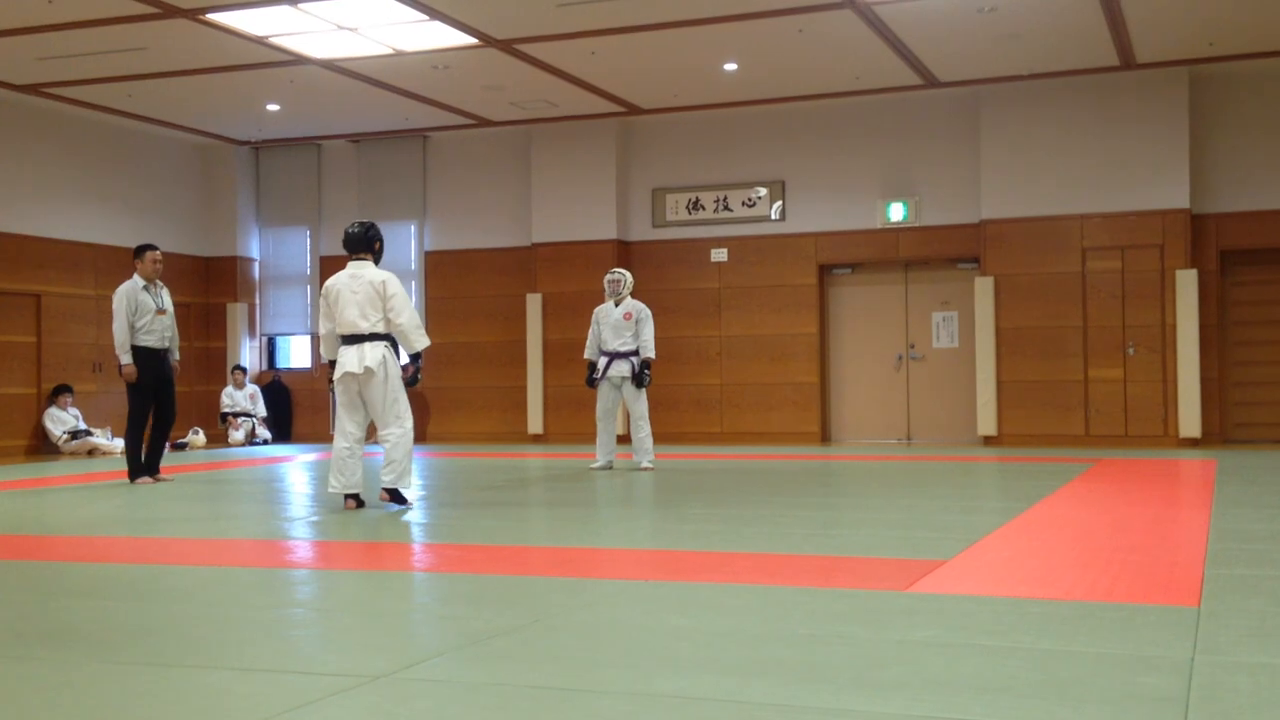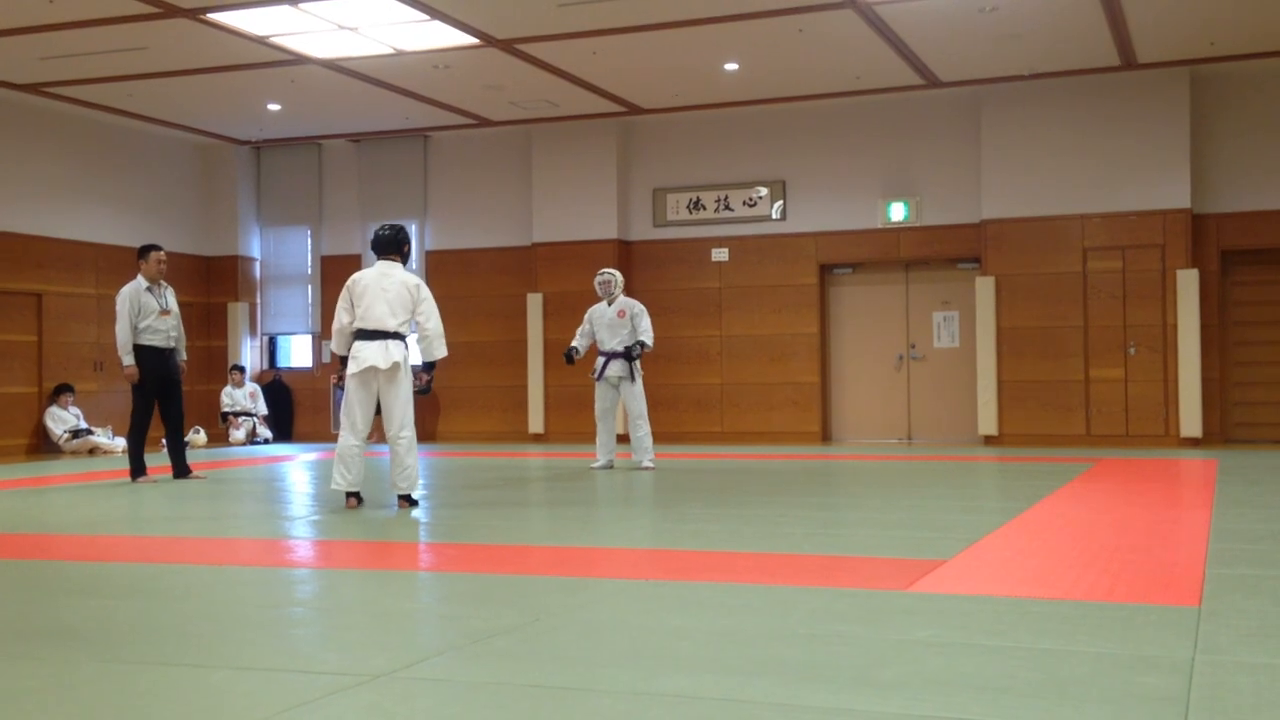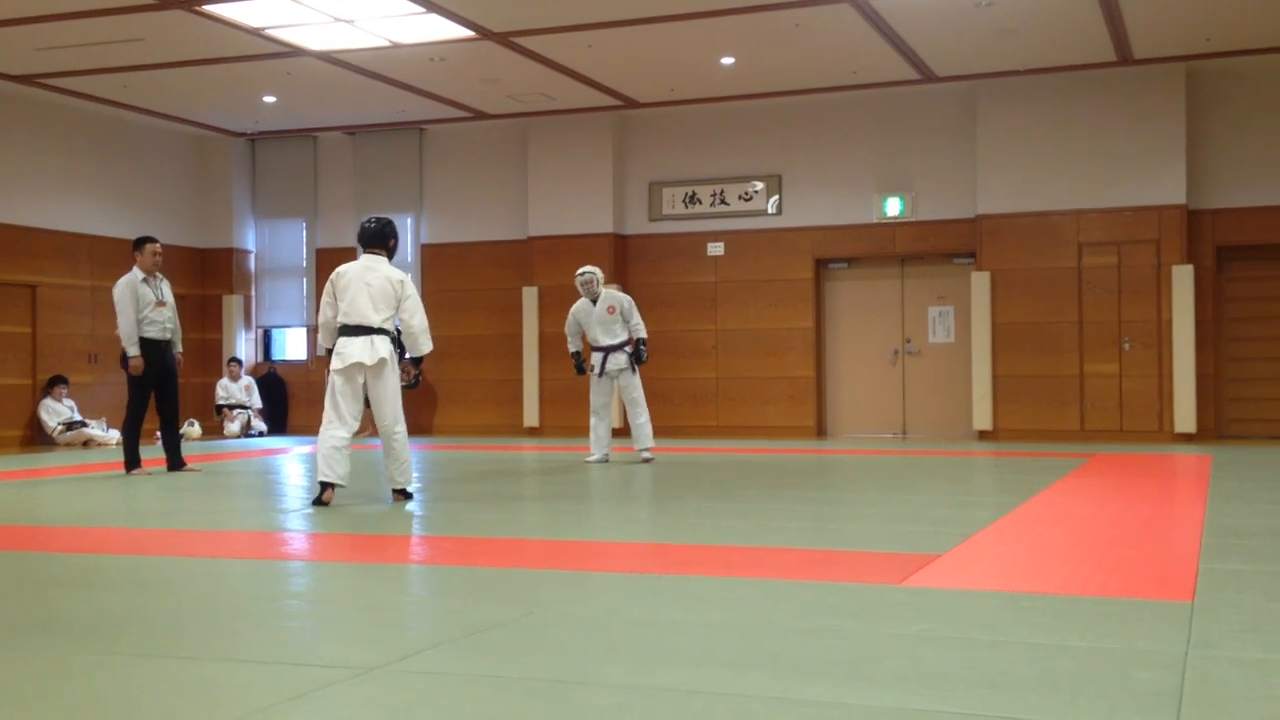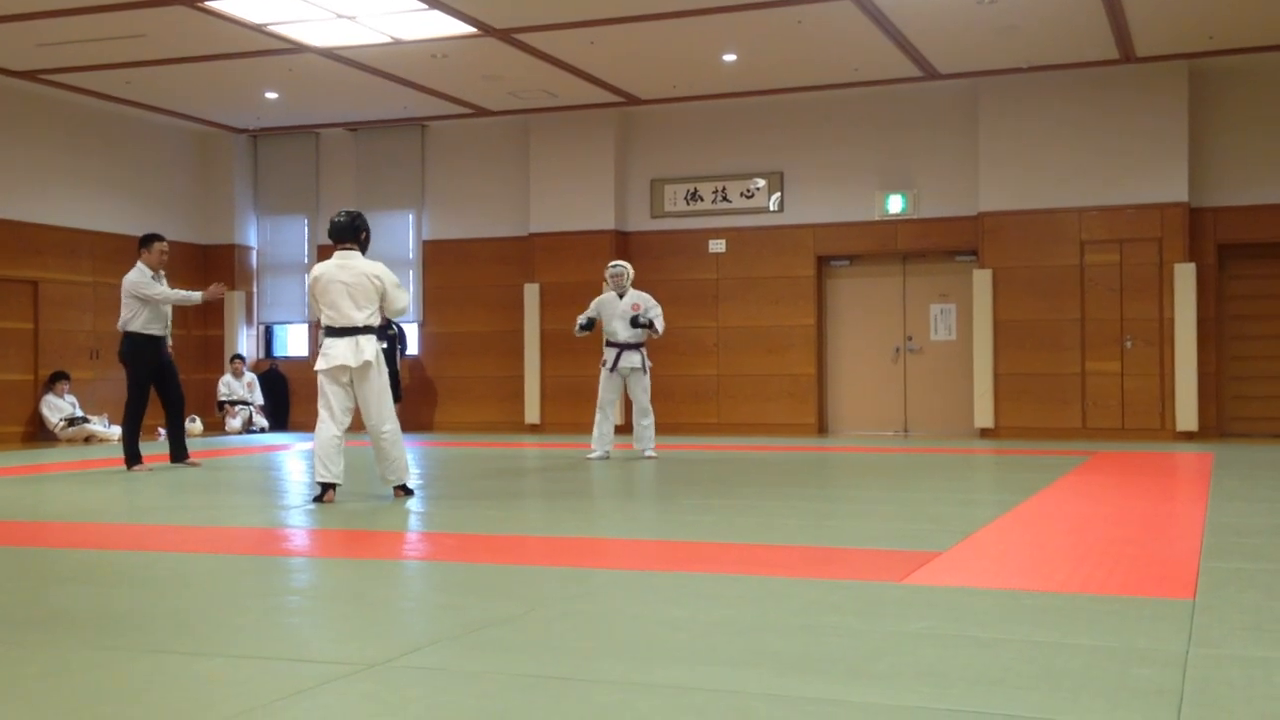
dt=0.5s
person 1, frame 1
left shoulder: (331, 284)
right shoulder: (385, 279)
left elbow: (326, 330)
right elbow: (405, 322)
left wrist: (332, 365)
right wrist: (415, 358)
left hip: (346, 357)
right hip: (378, 356)
left knee: (348, 429)
right knee: (396, 424)
left ankle: (350, 494)
right ankle: (390, 486)
person 1, frame 2
left shoulder: (357, 280)
right shoulder: (413, 283)
left elbow: (341, 325)
right elbow: (430, 327)
left wrist: (343, 361)
right wrist: (429, 367)
left hip: (361, 353)
right hip: (394, 355)
left knee: (353, 426)
right knee: (400, 428)
left ankle: (351, 492)
right ankle: (404, 493)
person 1, frame 3
left shoulder: (340, 273)
right shoulder: (398, 277)
left elbow: (325, 319)
right elbow: (414, 323)
left wrist: (331, 349)
right wrist: (415, 360)
left hip: (346, 349)
right hip: (380, 350)
left knee: (337, 421)
right knee: (392, 423)
left ankle: (327, 486)
right ankle: (399, 486)
person 1, frame 4
left shoulder: (318, 272)
right shoulder: (376, 270)
right elbow: (400, 306)
left hip: (332, 348)
right hip: (366, 348)
left knee: (330, 420)
right knee: (382, 419)
left ankle: (327, 486)
right ankle: (399, 482)
person 2, frame 1
left shoulder: (163, 291)
right shoulder: (127, 291)
right elbow: (122, 329)
left wrist: (174, 356)
right wrist: (126, 362)
left hip: (161, 358)
right hip: (141, 358)
left knee: (166, 414)
right knee: (138, 417)
left ankle: (151, 468)
right ankle: (136, 472)
person 2, frame 2
left shoulder: (168, 291)
right shoulder: (131, 292)
left elbow: (177, 326)
right elbow: (124, 329)
left wrist: (181, 357)
right wrist: (128, 362)
left hip: (168, 358)
right hip: (145, 358)
left knee: (175, 416)
right knee: (141, 416)
left ankle: (181, 468)
right ankle: (138, 471)
person 2, frame 3
left shoulder: (163, 283)
right shoulder: (127, 284)
left elbow: (172, 318)
right elbow: (127, 322)
left wrist: (177, 349)
right wrist: (133, 355)
left hip: (162, 351)
right hip: (141, 351)
left knee: (170, 408)
right knee: (137, 408)
left ankle: (175, 460)
right ankle: (132, 464)
person 2, frame 4
left shoulder: (158, 277)
right shoulder: (134, 280)
right elbow: (167, 296)
left wrist: (167, 342)
right wrist: (203, 296)
left hip: (157, 345)
right hip: (138, 346)
left knee: (174, 399)
right knee: (137, 404)
left ankle: (179, 453)
right ankle: (133, 459)
person 3, frame 1
left shoulder: (639, 309)
right shoulder: (600, 311)
left elbow: (646, 341)
right elbow: (593, 341)
left wrist: (646, 368)
right wrist: (590, 368)
left hip: (630, 366)
right hip: (606, 367)
left knee: (638, 413)
right knee: (604, 414)
left ankle: (645, 458)
right ankle: (605, 458)
person 3, frame 2
left shoulder: (633, 306)
right shoulder: (594, 311)
left elbow: (646, 332)
right elbow: (584, 336)
left wrist: (638, 347)
right wrist: (573, 350)
left hip: (627, 365)
right hip: (604, 366)
left knee: (637, 412)
right knee: (603, 414)
left ankle: (646, 457)
right ankle: (605, 458)
person 3, frame 3
left shoulder: (619, 299)
right shoulder: (577, 309)
left elbow: (636, 323)
right elbow: (573, 335)
left wrist: (641, 345)
right wrist: (576, 356)
left hip: (623, 357)
right hip: (599, 360)
left knee: (635, 401)
right knee: (599, 407)
left ankle: (644, 447)
right ankle: (600, 451)
person 3, frame 4
left shoulder: (644, 299)
right shoulder: (602, 301)
left elbow: (659, 325)
right elbow: (583, 320)
left wrist: (647, 323)
right wrist: (583, 325)
left hip: (636, 356)
right hip: (612, 356)
left knee: (642, 403)
right knee: (605, 403)
left ankle: (647, 447)
right ankle: (601, 448)
